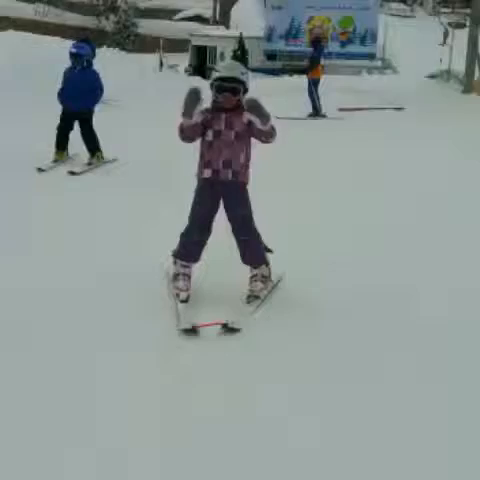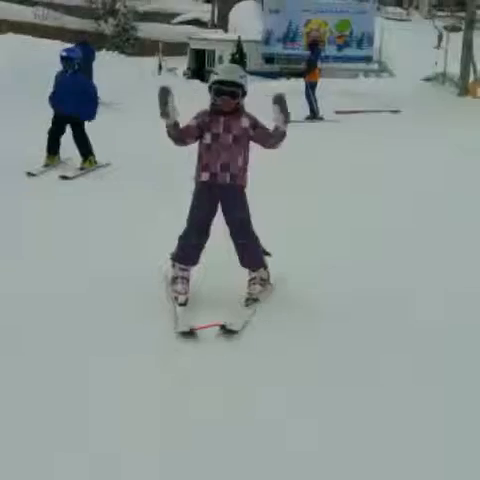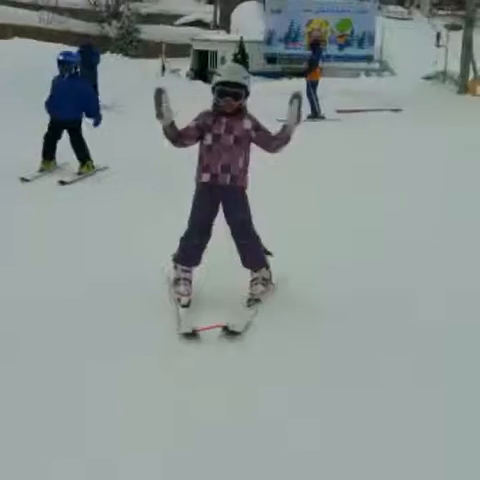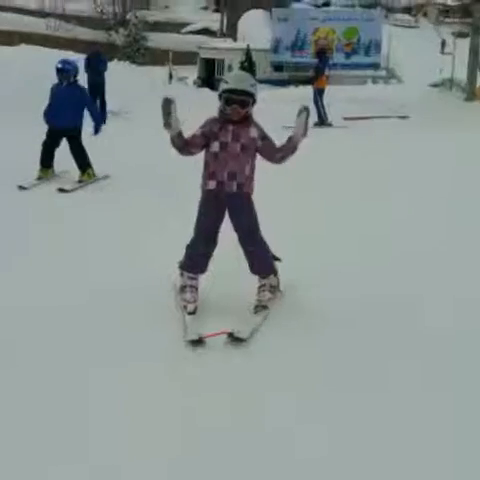
dt=0.1s
person 1, frame 1
left shoulder: (247, 116)
right shoulder: (206, 115)
left elbow: (268, 136)
right elbow: (187, 135)
left wrist: (262, 121)
right wrist: (189, 116)
left hip: (236, 181)
right hip: (208, 179)
left knee: (244, 228)
right knee: (197, 226)
left ankle: (260, 271)
right ankle: (182, 269)
person 1, frame 2
left shoulder: (246, 120)
right shoulder: (204, 118)
left elbow: (270, 141)
right elbow: (181, 138)
left wrist: (281, 124)
right wrist: (170, 117)
left hip: (234, 185)
right hip: (206, 182)
left knee: (242, 231)
right knee: (195, 229)
left ankle: (258, 274)
right ankle: (180, 272)
person 1, frame 3
left shoulder: (248, 122)
right shoulder: (206, 119)
left elbow: (272, 145)
right elbow: (180, 140)
left wrist: (290, 124)
right wrist: (166, 119)
left hip: (235, 186)
right hip: (207, 183)
left knee: (244, 231)
right knee: (197, 230)
left ankle: (260, 273)
right ankle: (182, 273)
person 1, frame 4
left shoulder: (254, 130)
right shoulder: (212, 126)
left elbow: (277, 156)
right elbow: (187, 148)
left wrist: (297, 137)
right wrist: (174, 129)
left hip: (241, 193)
right hip: (213, 191)
left knee: (251, 238)
right knee: (203, 238)
left ankle: (268, 280)
right ankle: (188, 280)
person 2, frame 1
left shoulder: (91, 74)
right shoulder: (68, 72)
left elbow: (99, 91)
right elbow: (63, 89)
left wrist: (89, 104)
right wrist: (62, 98)
left hip: (84, 110)
right hip: (68, 109)
left knee: (87, 132)
right knee: (62, 130)
left ankle: (96, 155)
right ankle: (61, 152)
person 2, frame 2
left shoulder: (83, 78)
right shoulder: (60, 76)
left elbow: (93, 95)
right elbow: (55, 93)
left wrist: (91, 112)
right wrist: (53, 102)
left hip: (77, 115)
right hip: (60, 113)
left knee: (79, 136)
right knee: (54, 134)
left ankle: (89, 159)
right ankle: (52, 156)
person 2, frame 3
left shoulder: (81, 82)
right shoulder: (56, 80)
left elbow: (92, 98)
right elbow: (52, 97)
left wrist: (96, 115)
right wrist: (49, 107)
left hip: (74, 119)
right hip: (57, 118)
left knee: (76, 141)
right knee: (50, 138)
left ankle: (87, 164)
right ankle: (48, 161)
person 2, frame 4
left shoulder: (79, 90)
right shoulder: (55, 88)
left elbow: (90, 106)
right elbow: (51, 106)
left wrist: (97, 122)
right wrist: (48, 117)
left hip: (73, 127)
right hip: (56, 126)
left knee: (76, 149)
right knee: (48, 146)
left ankle: (87, 172)
right ankle: (46, 169)
